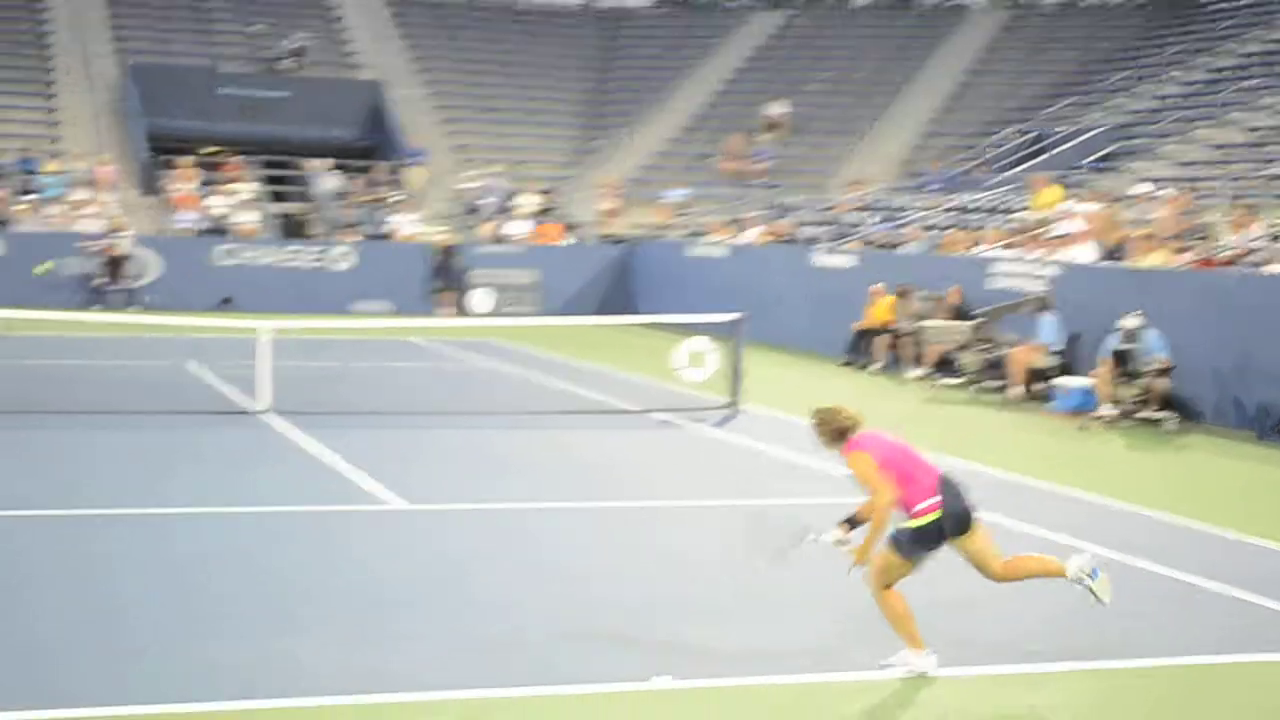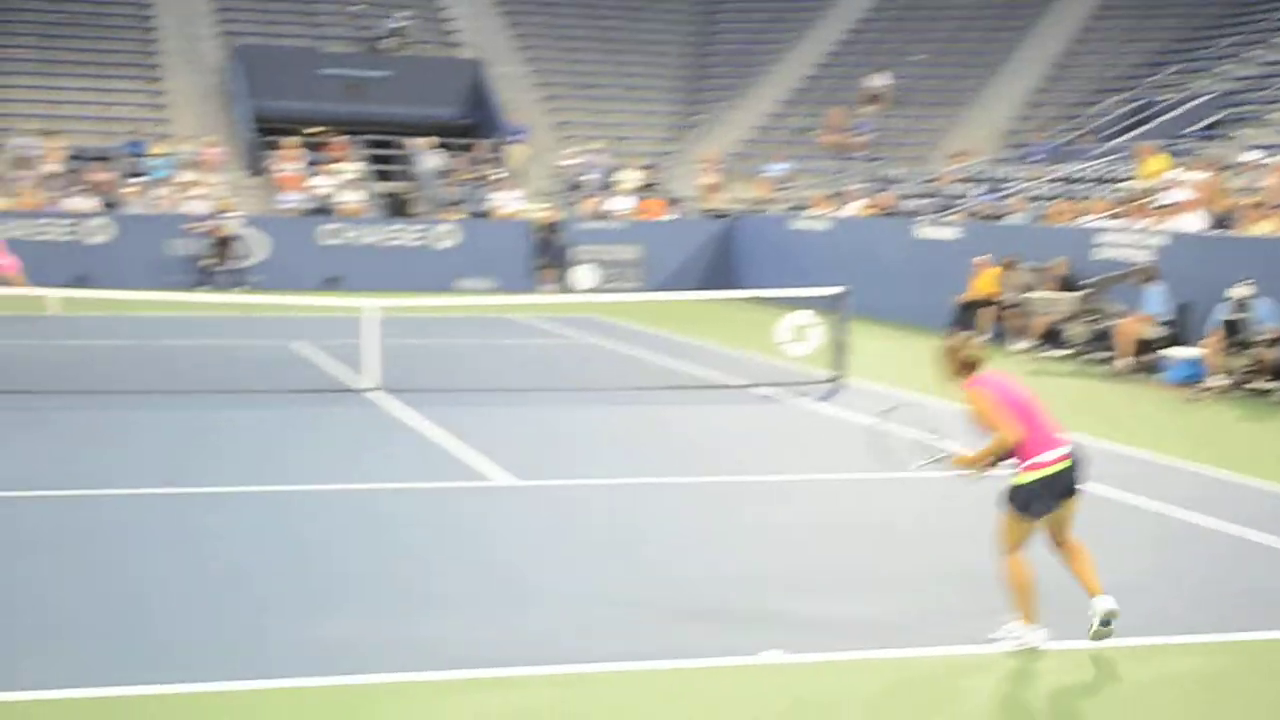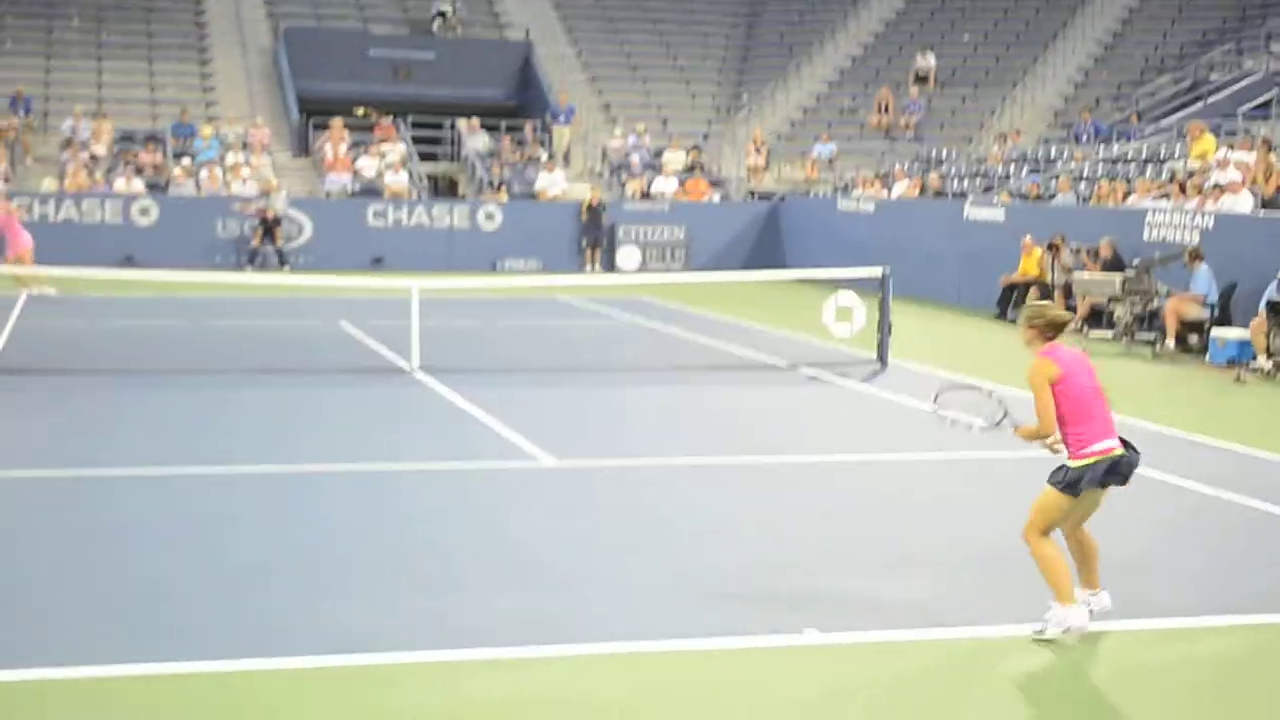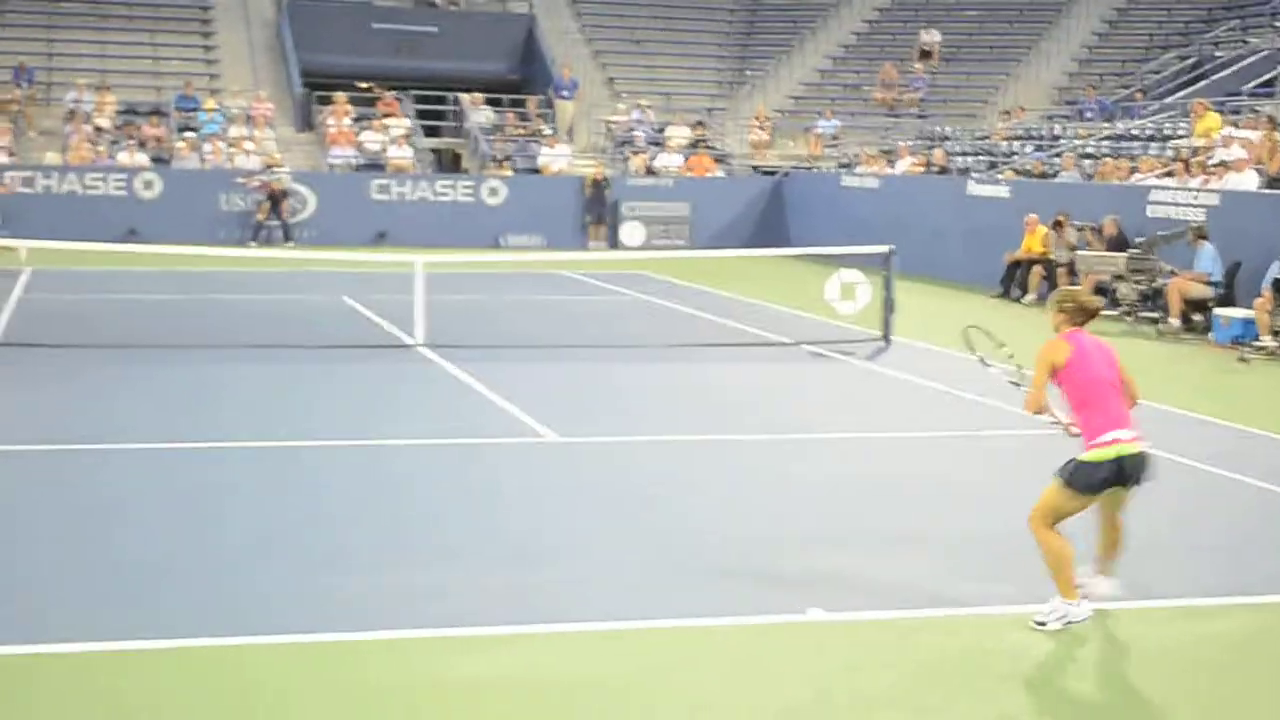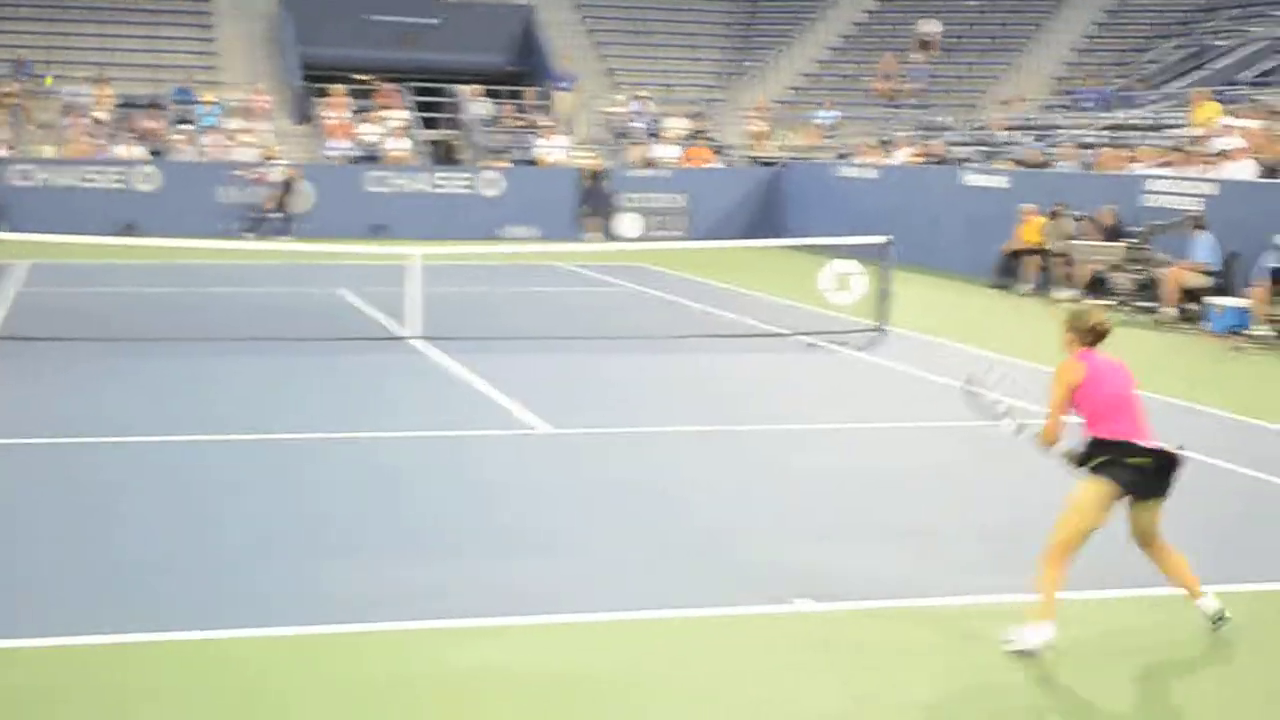
dt=0.2s
person 1, frame 1
left shoulder: (856, 458)
right shoulder: (870, 438)
left elbow: (888, 500)
left wrist: (867, 546)
right wrist: (848, 524)
left hip: (928, 517)
right hip: (951, 503)
left knee: (879, 582)
right knee: (999, 569)
left ankle: (918, 654)
right ankle: (1075, 567)
person 1, frame 2
left shoulder: (976, 392)
right shoulder: (1001, 379)
left elbow: (1012, 436)
left wrist: (976, 460)
right wrist: (990, 457)
left hip: (1040, 471)
right hip: (1064, 459)
left knee: (1011, 548)
right knee: (1063, 539)
left ankle: (1029, 628)
right ankle: (1100, 600)
person 1, frame 3
left shoulder: (1041, 366)
right shoulder: (1076, 354)
left elbow: (1047, 428)
left wrist: (1029, 434)
left hip: (1090, 460)
right hip: (1112, 452)
left knee: (1035, 532)
right knee: (1070, 524)
left ankle: (1068, 610)
right ankle: (1094, 594)
person 1, frame 4
left shoulder: (1054, 347)
right shoulder: (1103, 346)
left elbow: (1035, 404)
right elbow: (1131, 397)
left wrist: (1037, 401)
left hip: (1101, 455)
right hip: (1133, 451)
left knee: (1041, 521)
right knee: (1110, 513)
left ankle: (1071, 604)
right ankle: (1101, 578)
person 1, frame 5
left shoulder: (1070, 367)
right shoulder: (1117, 366)
left elbow: (1052, 433)
left wrist: (1045, 439)
left hip: (1119, 461)
right hip: (1155, 460)
left knee: (1059, 549)
right knee: (1149, 540)
left ankle: (1040, 626)
right ankle: (1205, 601)
